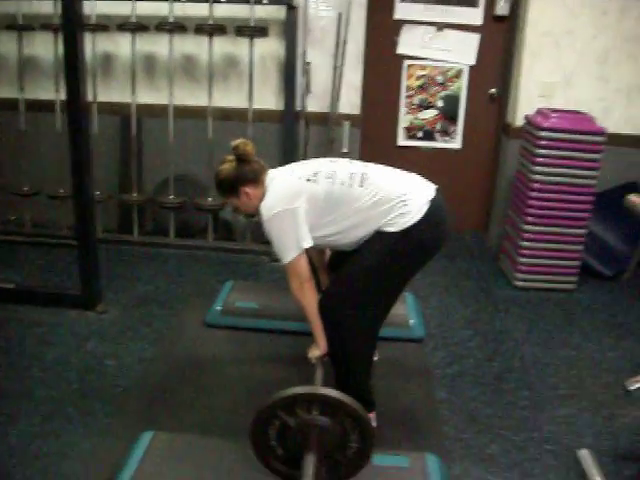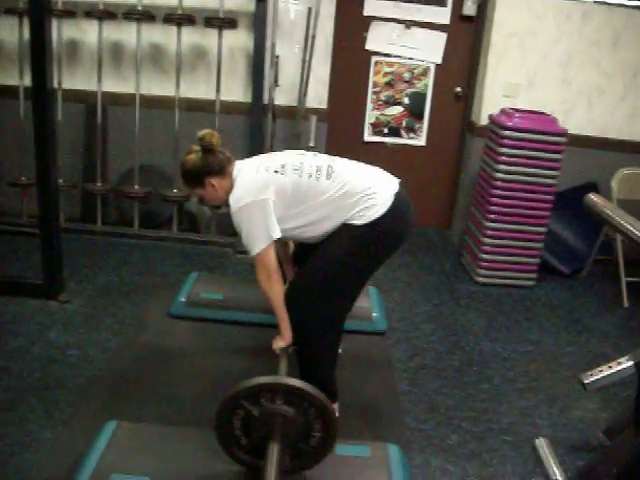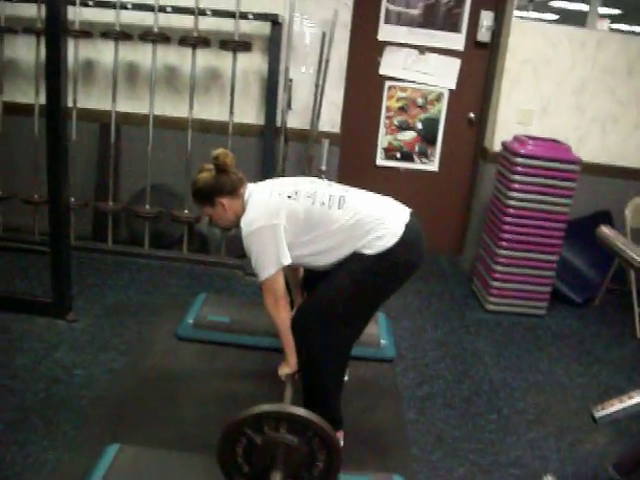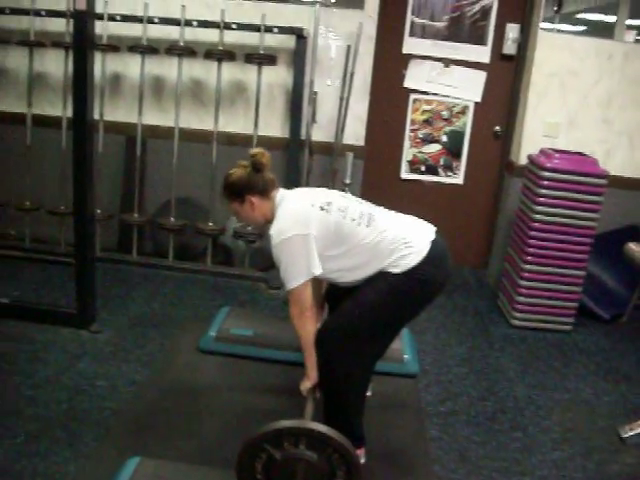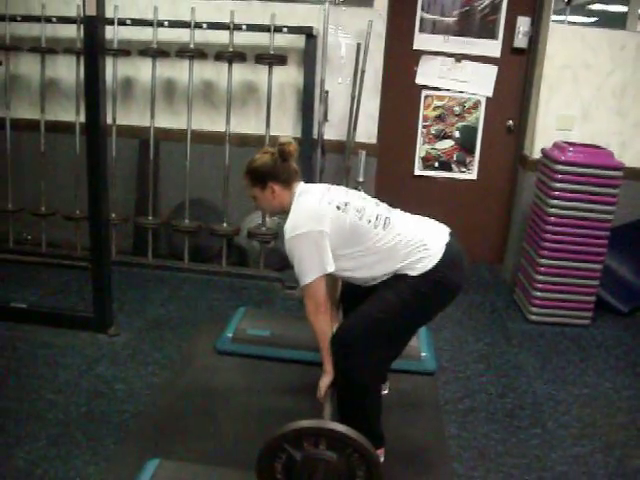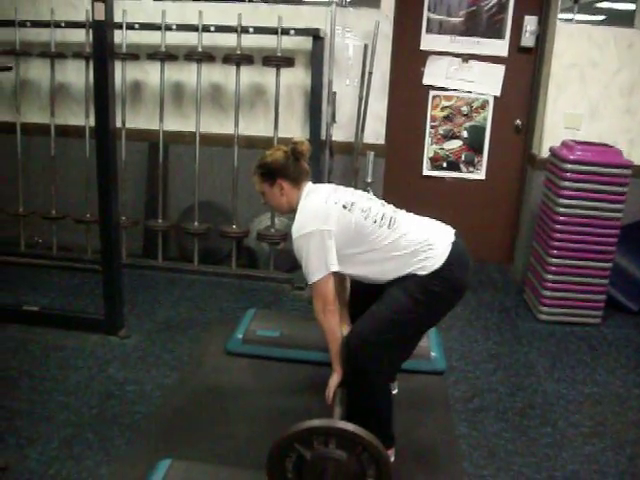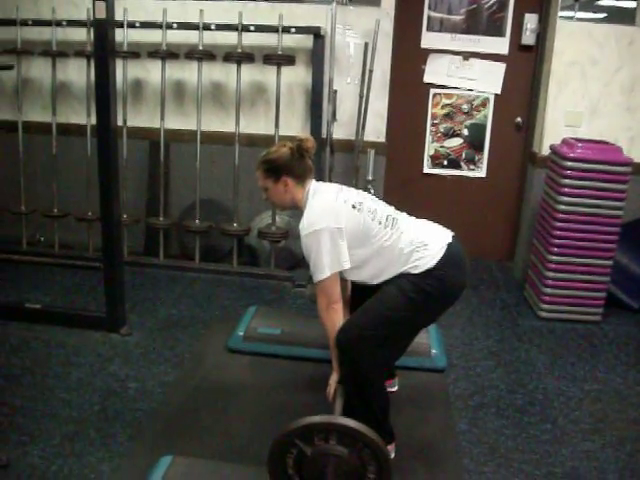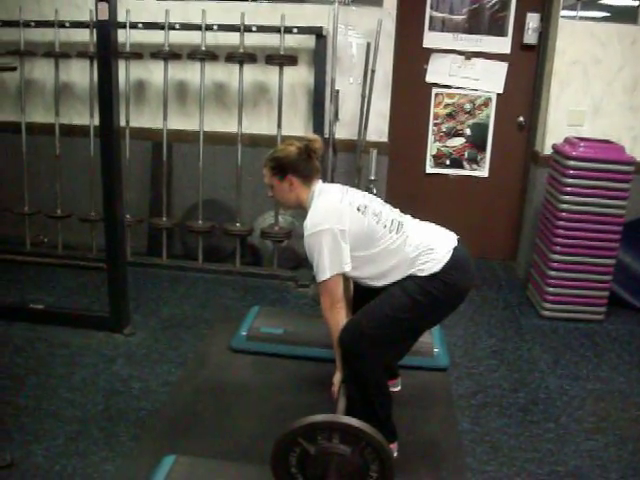
dt=0.3s
person 1, frame 1
left shoulder: (276, 207)
right shoulder: (286, 180)
left elbow: (300, 281)
right elbow: (316, 236)
left wrist: (321, 341)
right wrist: (327, 283)
left hip: (413, 223)
right hip: (419, 200)
left knee: (341, 305)
right knee: (342, 272)
right ankle: (360, 346)
person 1, frame 2
left shoulder: (245, 198)
right shoulder: (254, 171)
left elbow: (268, 273)
right elbow: (281, 230)
left wrist: (285, 332)
right wrist: (292, 276)
left hip: (379, 217)
right hip: (383, 193)
left knee: (306, 297)
right knee: (306, 262)
right ankle: (323, 338)
person 1, frame 3
left shoulder: (257, 222)
right shoulder: (266, 194)
left elbow: (275, 299)
right elbow: (291, 256)
left wrist: (291, 359)
right wrist: (299, 302)
left hip: (390, 249)
right hip: (394, 225)
left knee: (312, 325)
right knee: (316, 289)
left ankle: (325, 427)
right ankle: (330, 365)
person 1, frame 4
left shoulder: (287, 229)
right shoulder: (297, 202)
left elbow: (301, 309)
right elbow: (318, 269)
left wrist: (312, 372)
right wrist: (321, 318)
left hip: (417, 268)
right hip: (421, 242)
left knee: (335, 342)
right knee: (339, 300)
left ankle: (347, 444)
right ankle: (353, 378)
person 1, frame 5
left shoulder: (301, 226)
right shoulder: (316, 195)
left elbow: (316, 304)
right elbow: (333, 269)
left wrist: (329, 367)
right wrist: (334, 320)
left hip: (433, 271)
right hip: (434, 245)
left knee: (350, 344)
right knee: (354, 297)
left ankle: (365, 444)
right ankle: (372, 377)
person 1, frame 6
left shoulder: (308, 225)
right shoulder: (323, 196)
left elbow: (325, 304)
right elbow: (339, 271)
left wrist: (338, 366)
right wrist: (345, 321)
left hip: (439, 270)
right hip: (439, 245)
left knee: (363, 348)
right knee: (361, 297)
left ankle: (376, 444)
right ankle: (379, 375)
person 1, frame 7
left shoulder: (316, 221)
right shoulder: (326, 195)
left elbow: (329, 302)
right elbow: (341, 275)
left wrist: (339, 366)
right wrist: (348, 319)
left hip: (436, 272)
right hip: (437, 250)
left knee: (355, 342)
right knee: (361, 298)
left ankle: (376, 440)
right ankle: (381, 372)
person 1, frame 8
left shoulder: (320, 222)
right shoulder: (332, 195)
left elbow: (332, 302)
right elbow: (346, 279)
left wrist: (343, 365)
right wrist: (350, 319)
left hip: (442, 275)
right hip: (442, 252)
left knee: (357, 341)
right knee: (363, 299)
left ankle: (378, 438)
right ankle: (384, 373)
